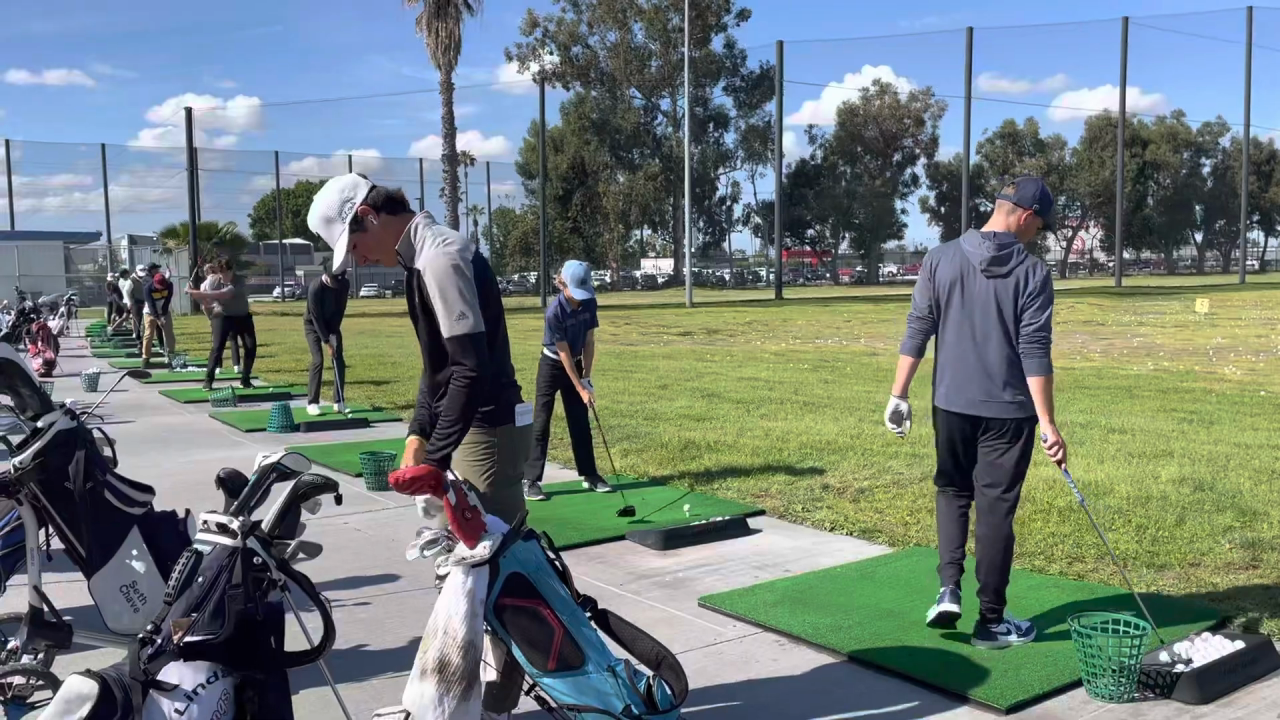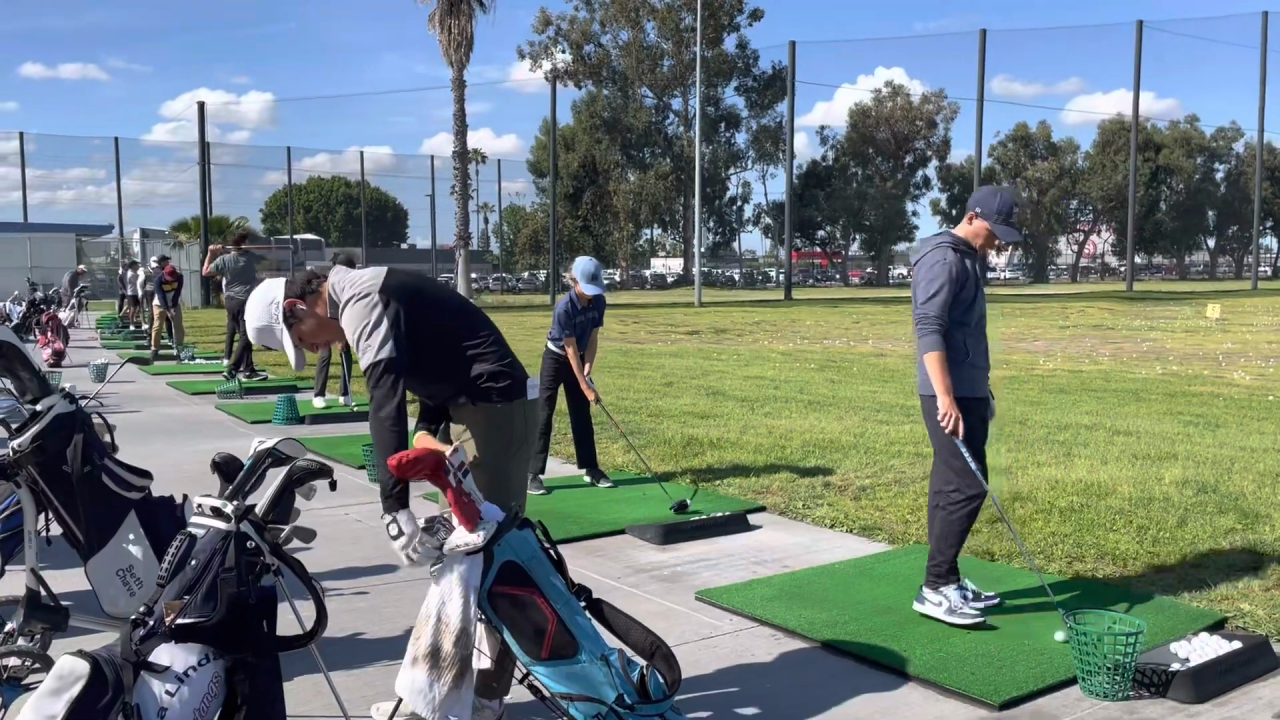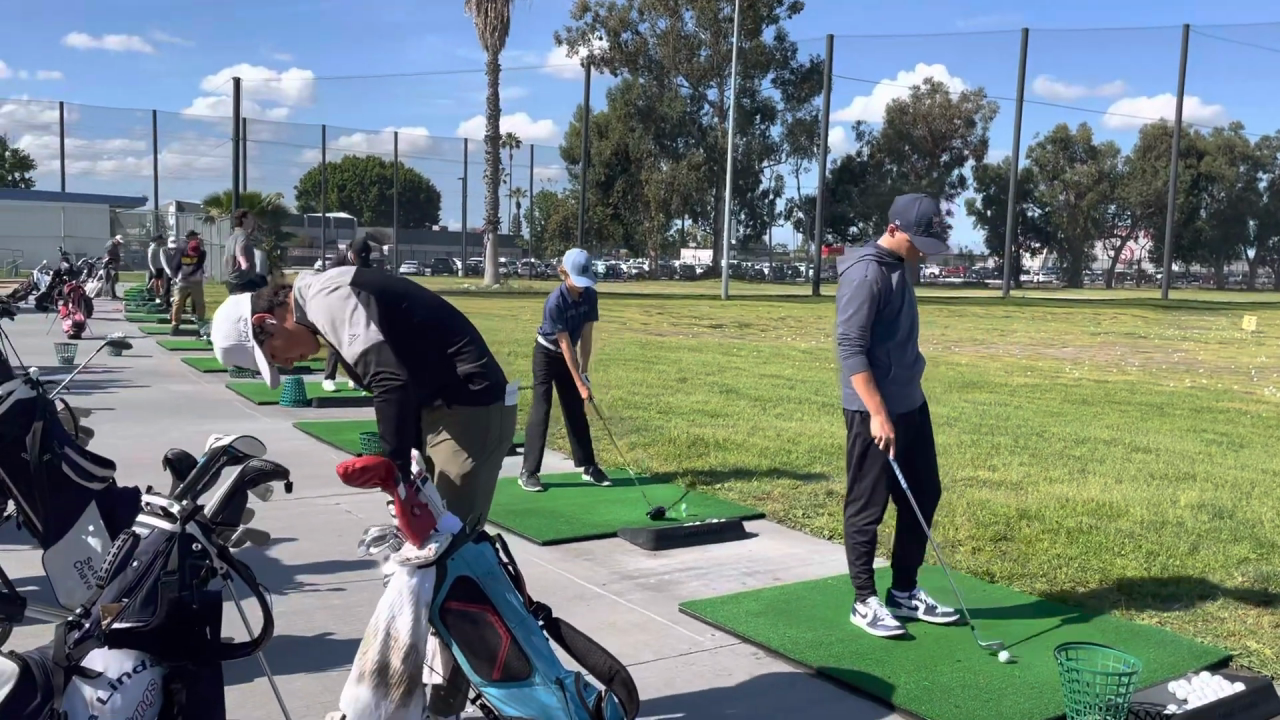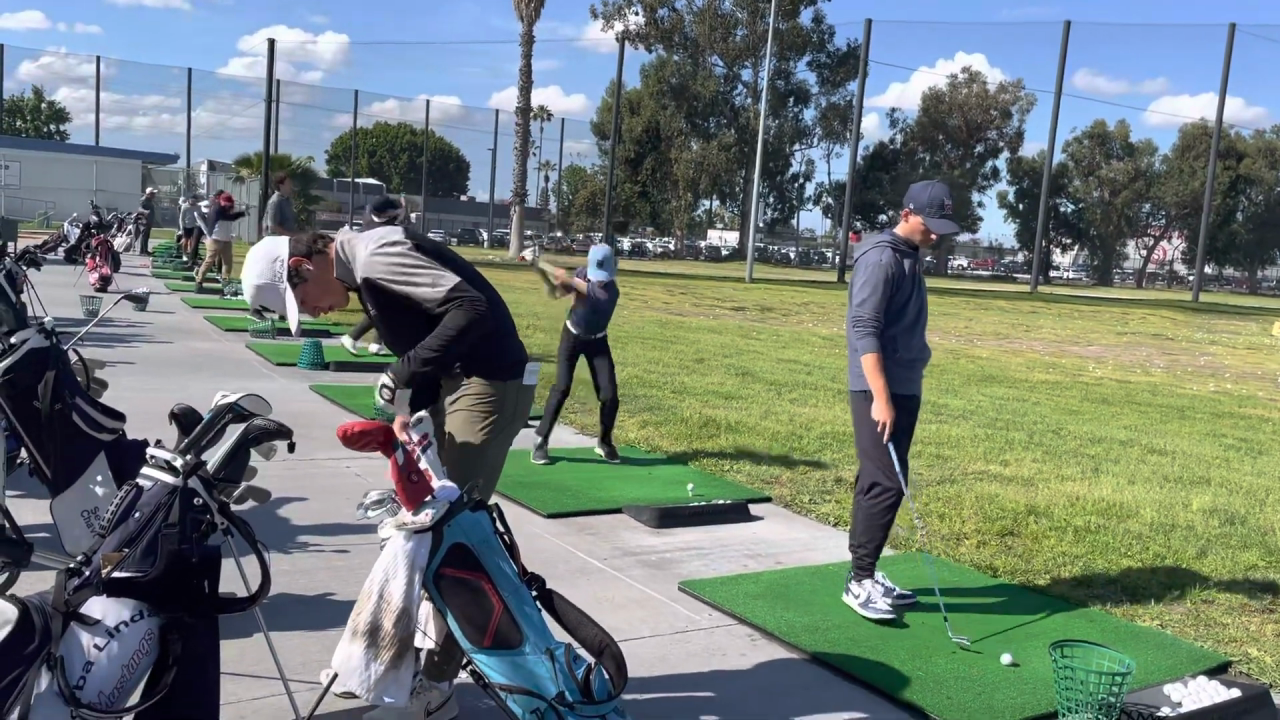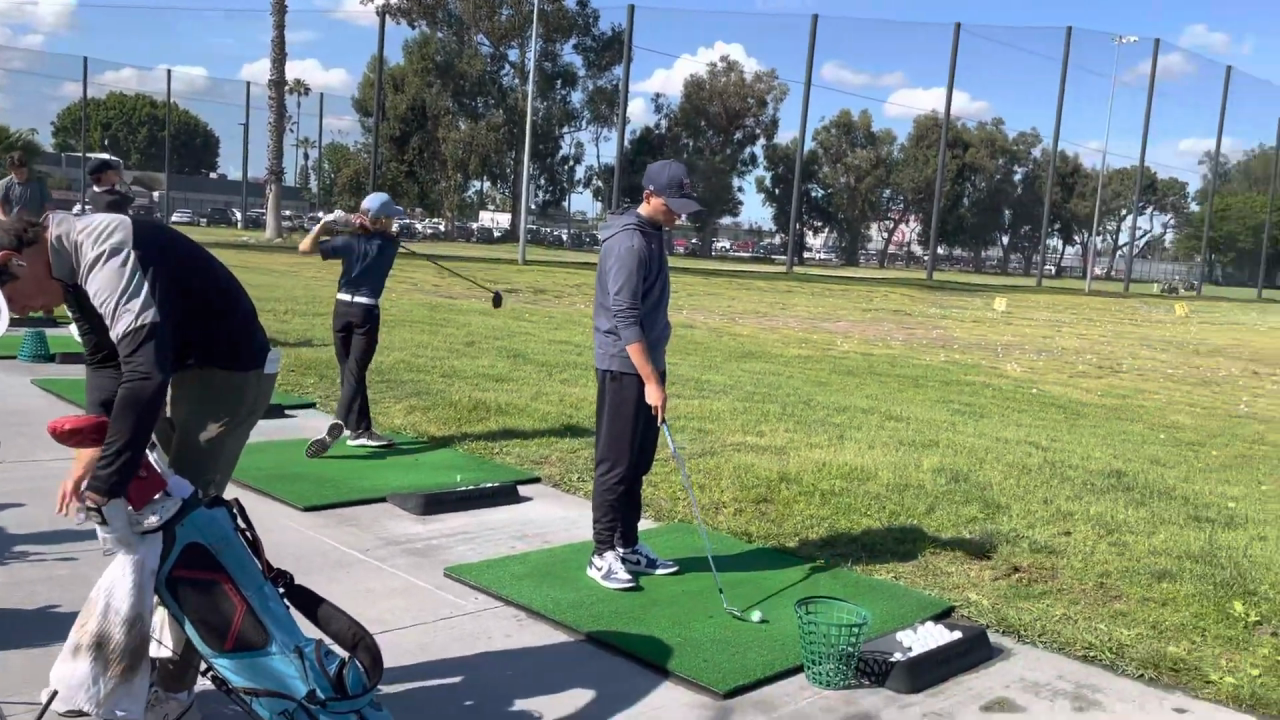
dt=1s
person 1, frame 1
left shoulder: (442, 257)
right shoulder: (423, 261)
left elbow: (472, 365)
left wrist: (436, 458)
right wrist: (418, 435)
left hip: (487, 428)
right hip: (467, 430)
person 1, frame 2
left shoulder: (358, 300)
right shoulder: (362, 294)
left elbow: (387, 403)
left wrist: (395, 510)
right wrist: (428, 430)
left hip: (495, 406)
right hip: (477, 404)
person 1, frame 3
left shoulder: (325, 297)
right shoulder: (327, 301)
left elbow: (392, 382)
right elbow: (406, 377)
left wrist: (397, 474)
right wrist: (409, 469)
left hip: (470, 409)
right hip: (444, 409)
person 1, frame 4
left shoulder: (375, 254)
right shoulder: (364, 268)
left elbow: (473, 309)
left wrist: (401, 377)
right wrist: (408, 408)
left hip: (489, 384)
right hip: (455, 381)
right ankle: (419, 648)
person 1, frame 5
left shoulder: (103, 249)
right shoulder: (68, 261)
left elbow: (143, 373)
right elbow: (105, 359)
left wrist: (103, 486)
right wrist: (93, 446)
left hip: (227, 370)
right hip: (180, 366)
person 2, frame 1
left shoulder: (941, 258)
right shoulder: (1032, 271)
left elbow: (917, 330)
right elbow: (1035, 353)
left wrist: (899, 395)
right wrist: (1047, 423)
left hip: (951, 404)
right hip: (1008, 411)
left knee: (952, 496)
right knee: (996, 513)
left ankle: (947, 593)
right ankle: (990, 621)
person 2, frame 2
left shoulder: (966, 258)
right shoulder: (941, 260)
right elbow: (930, 331)
left wrist: (975, 392)
right wrist: (945, 398)
left hip: (969, 392)
right hip: (950, 395)
left knee: (950, 488)
right knee: (963, 488)
left ankle: (948, 581)
right ankle: (934, 588)
person 2, frame 3
left shoulder: (898, 266)
right shoulder: (864, 275)
right elbow: (851, 350)
right wrist: (878, 415)
left hip: (910, 402)
right hip: (872, 409)
left knee: (924, 494)
right knee: (867, 506)
left ankle: (904, 590)
right ankle: (865, 600)
person 2, frame 4
left shoulder: (911, 257)
right shoulder: (880, 259)
right elbow: (865, 332)
right wrist: (881, 398)
left hip: (905, 387)
right hip: (878, 389)
left knee: (878, 482)
right knee: (885, 482)
left ankle: (866, 573)
right ankle: (859, 581)
person 2, frame 5
left shoulder: (651, 234)
right shoulder: (628, 243)
right elbow: (625, 320)
right wrist: (650, 381)
left hip: (645, 362)
right hip: (624, 368)
left knee: (638, 463)
right knee: (616, 463)
left ankle: (627, 546)
right ankle: (602, 555)
person 3, frame 1
left shoulder: (589, 304)
right shoulder: (554, 311)
left elbow: (589, 341)
right elbow: (563, 352)
left wrist: (586, 377)
right wrist: (579, 388)
left hip: (575, 364)
right hip: (552, 366)
left knee: (580, 421)
right knee: (541, 421)
left ankle: (589, 474)
right ankle: (530, 480)
person 3, frame 2
left shoulder: (598, 302)
right shoulder: (564, 308)
left elbow: (592, 339)
right elbow: (571, 348)
left wrist: (588, 371)
right wrist: (585, 385)
left hip: (578, 360)
right hip: (556, 360)
left knee: (582, 415)
right knee: (544, 414)
left ankle: (591, 469)
right ankle: (532, 474)
person 3, frame 3
left shoulder: (590, 296)
right shoulder: (555, 302)
left elbow: (586, 336)
right elbow: (564, 344)
left wrist: (583, 373)
right wrist: (579, 383)
left hip: (571, 355)
right hip: (546, 355)
left knee: (577, 411)
right knee: (541, 412)
left ankle: (589, 467)
right ankle: (528, 471)
person 3, frame 4
left shoulder: (610, 290)
right shoulder: (584, 277)
left elbow: (568, 278)
left hip: (596, 340)
right hip: (573, 336)
left knee: (609, 395)
right knee: (561, 389)
left ankle: (605, 443)
right ankle: (541, 441)
person 3, frame 5
left shoulder: (350, 241)
right shoulder: (391, 244)
left elbow: (305, 248)
left wrist: (326, 221)
right wrist: (359, 224)
left hip: (342, 308)
right hip: (367, 312)
left knee: (350, 371)
right knee: (355, 372)
left ankle: (359, 429)
right ankle: (339, 423)
